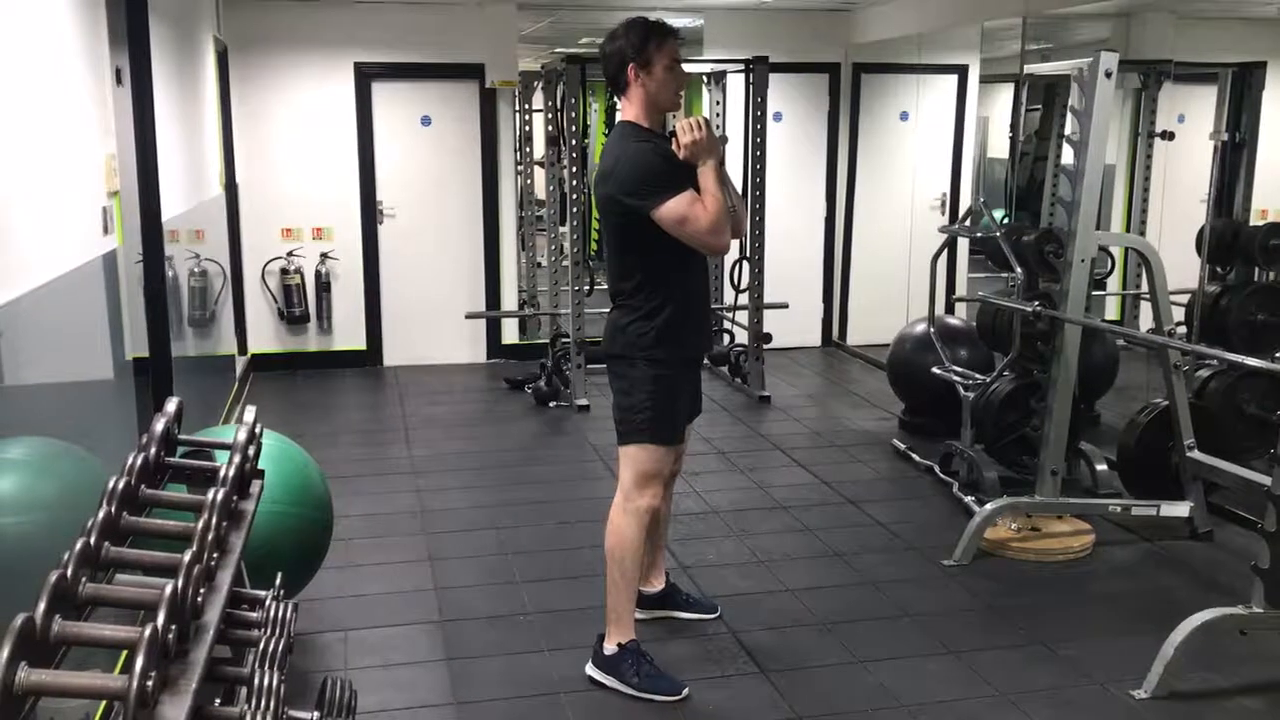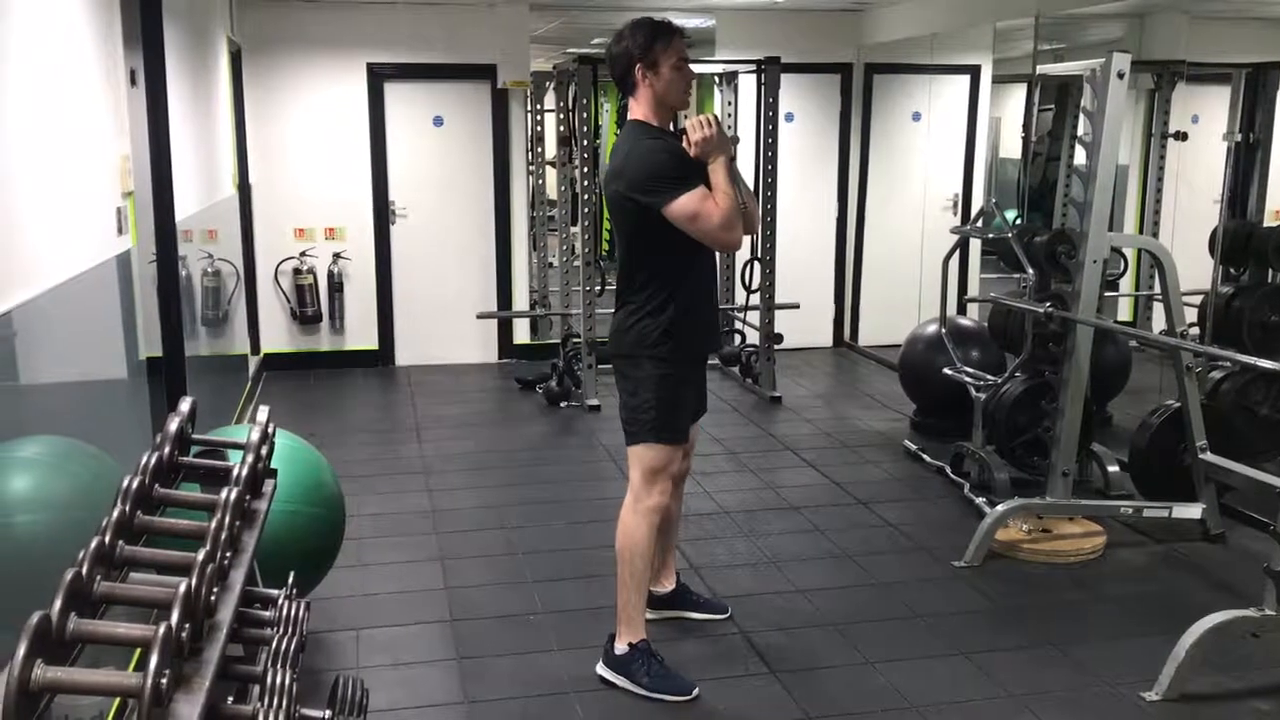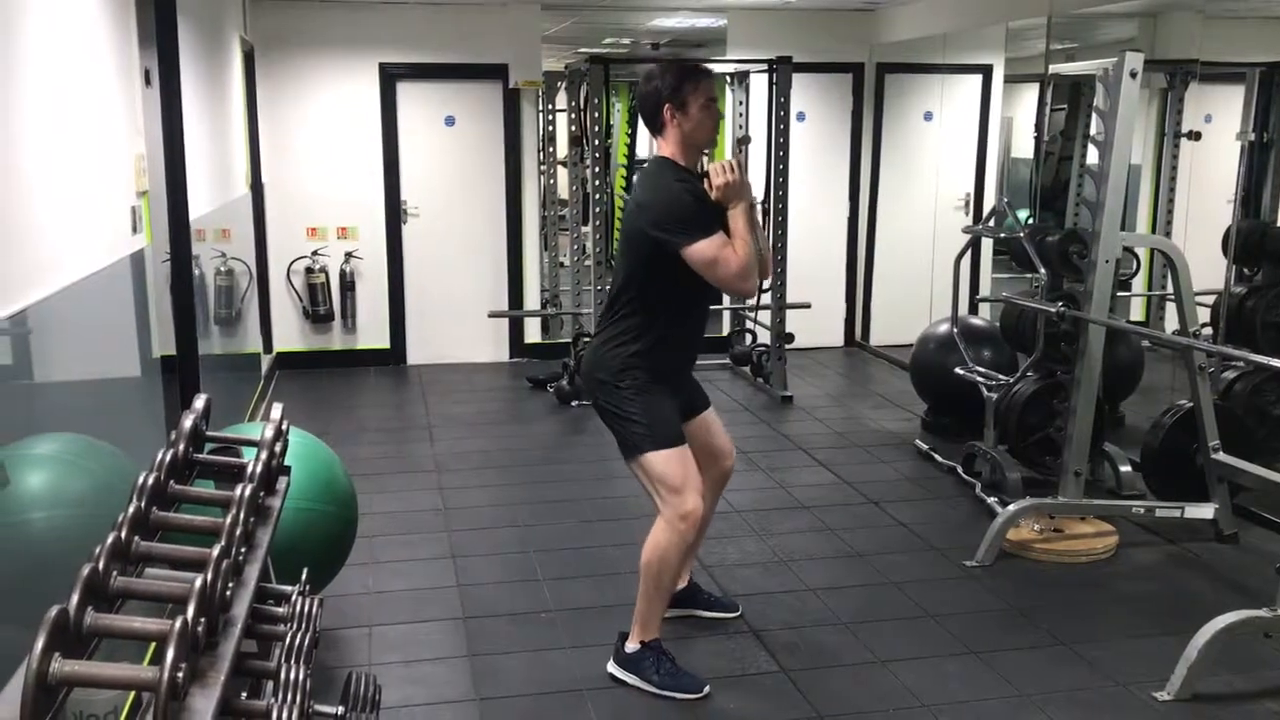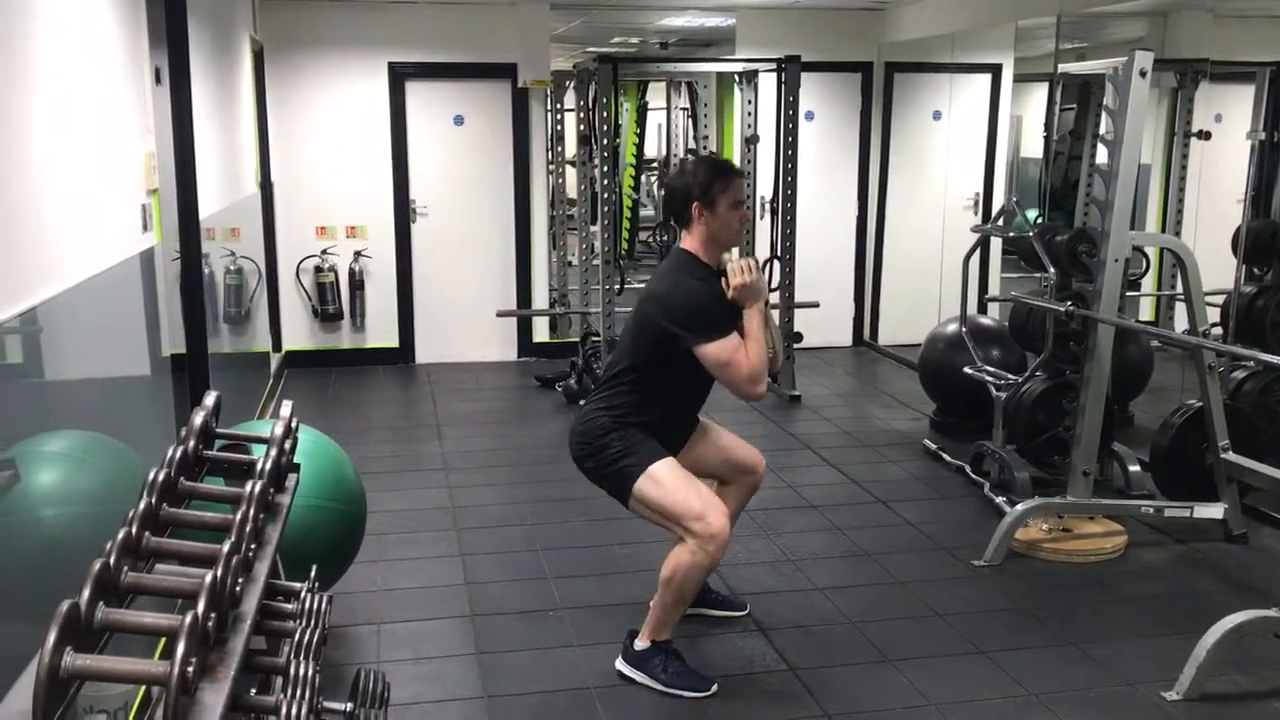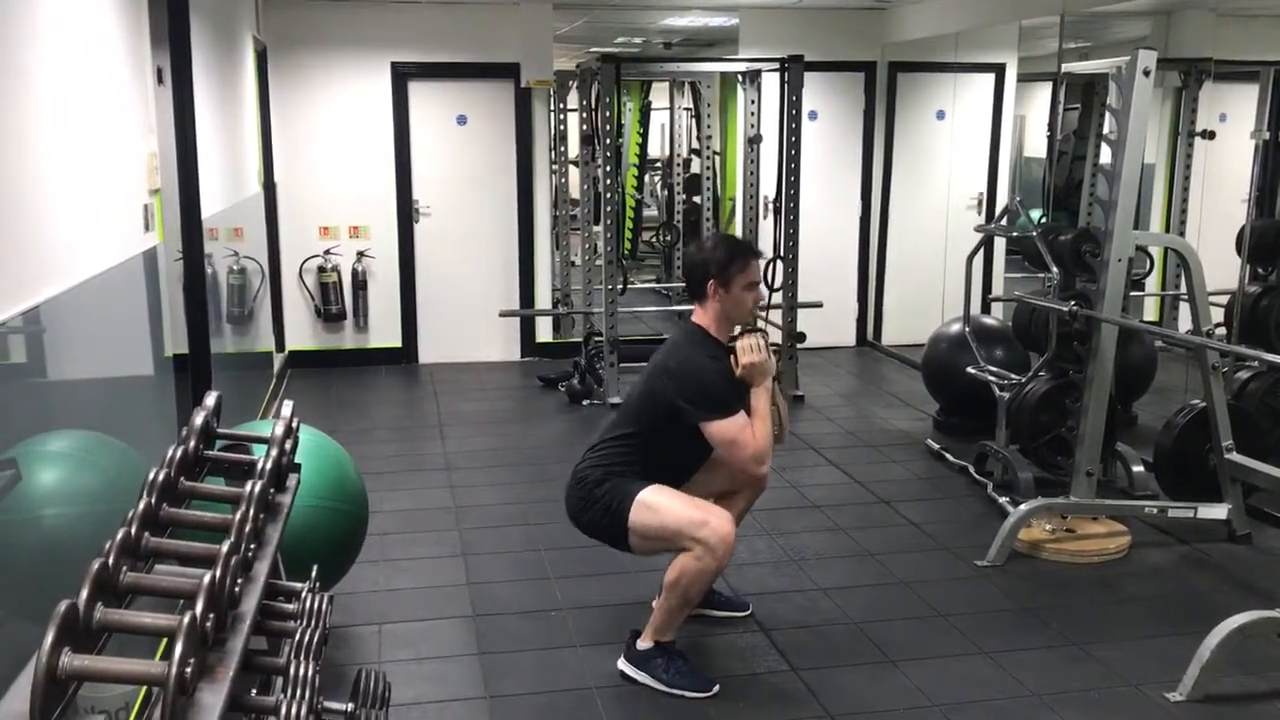
dt=1s
person 1, frame 1
left shoulder: (664, 147)
right shoulder: (634, 158)
left elbow: (734, 224)
right elbow: (713, 236)
left wrist: (707, 163)
right wrist: (707, 163)
left hip: (675, 339)
right hip: (647, 346)
left knee: (665, 473)
right knee: (641, 491)
left ankle: (654, 588)
right ankle: (615, 648)
person 1, frame 2
left shoulder: (671, 145)
right shoulder: (644, 156)
left elbow: (747, 221)
right elbow: (724, 233)
left wrist: (721, 159)
right wrist: (717, 160)
left hip: (679, 339)
right hip: (652, 347)
left knee: (675, 472)
right knee: (651, 489)
left ankle: (664, 587)
right ankle: (625, 648)
person 1, frame 3
left shoulder: (692, 185)
right shoulder: (667, 195)
left elbow: (760, 268)
right elbow: (741, 281)
left wrist: (739, 205)
right wrist: (735, 205)
left hip: (662, 363)
right hip: (625, 372)
left knee: (718, 463)
right knee: (684, 505)
left ankle: (677, 586)
right ankle: (637, 649)
person 1, frame 4
left shoulder: (705, 277)
right shoulder: (687, 291)
left elbow: (766, 363)
right elbow: (752, 384)
left wrist: (751, 304)
right wrist: (752, 306)
left hip: (654, 422)
right hip: (611, 435)
left knee: (749, 468)
right knee: (710, 526)
left ankle: (687, 585)
right ankle: (645, 649)
person 1, frame 5
left shoulder: (708, 347)
right shoulder: (697, 367)
left elbow: (759, 451)
right elbow: (757, 461)
left wrist: (758, 376)
right wrist: (760, 383)
left hip: (644, 474)
right hip: (602, 491)
left knee: (747, 477)
right knee: (715, 532)
left ankle: (690, 588)
right ankle: (648, 649)
